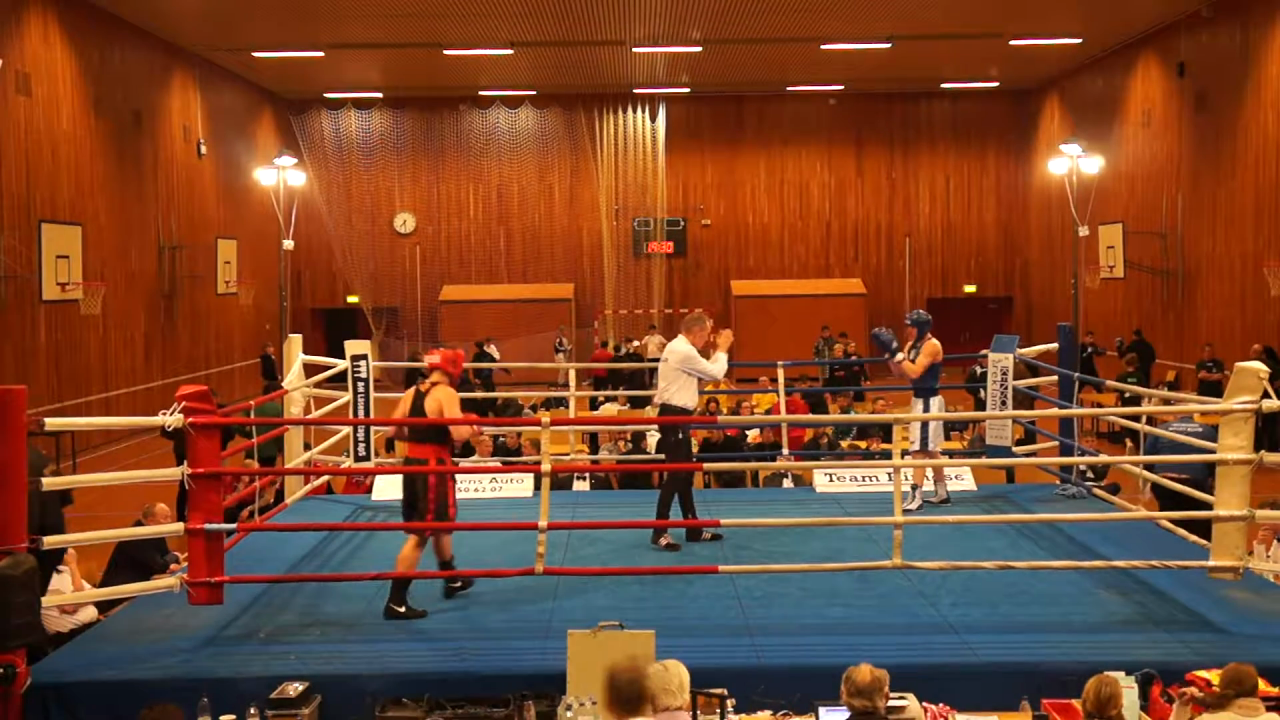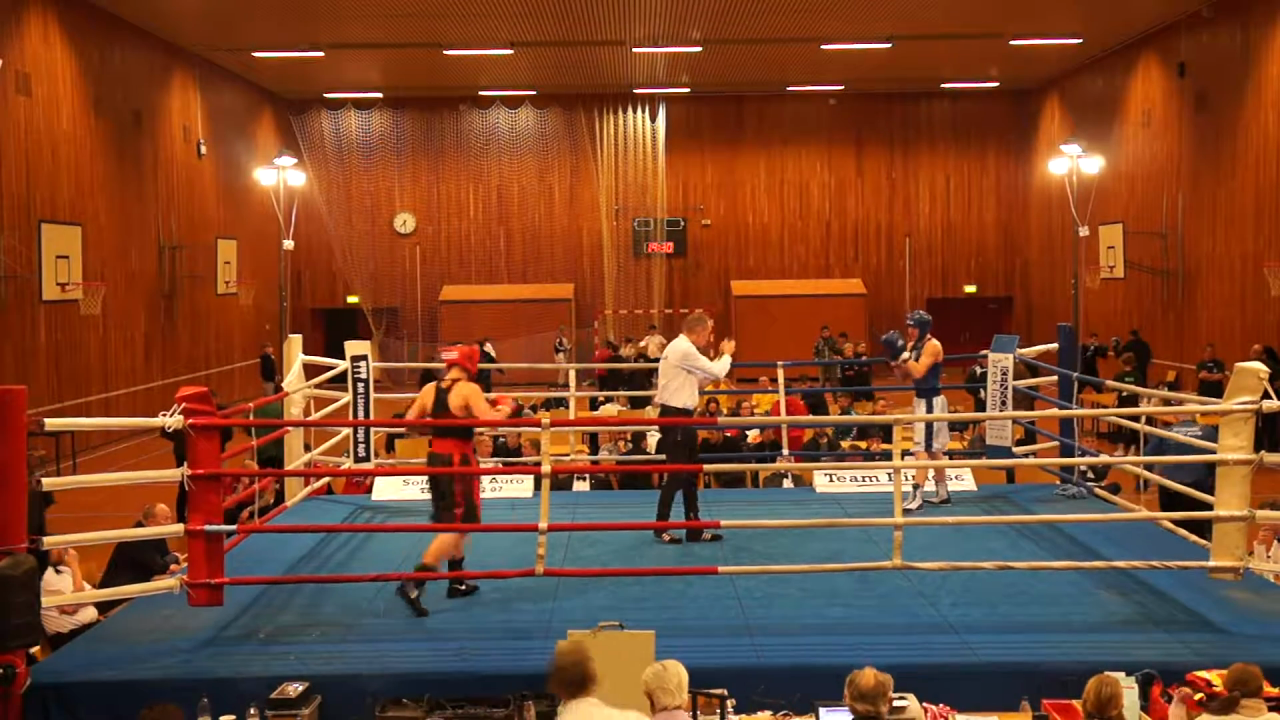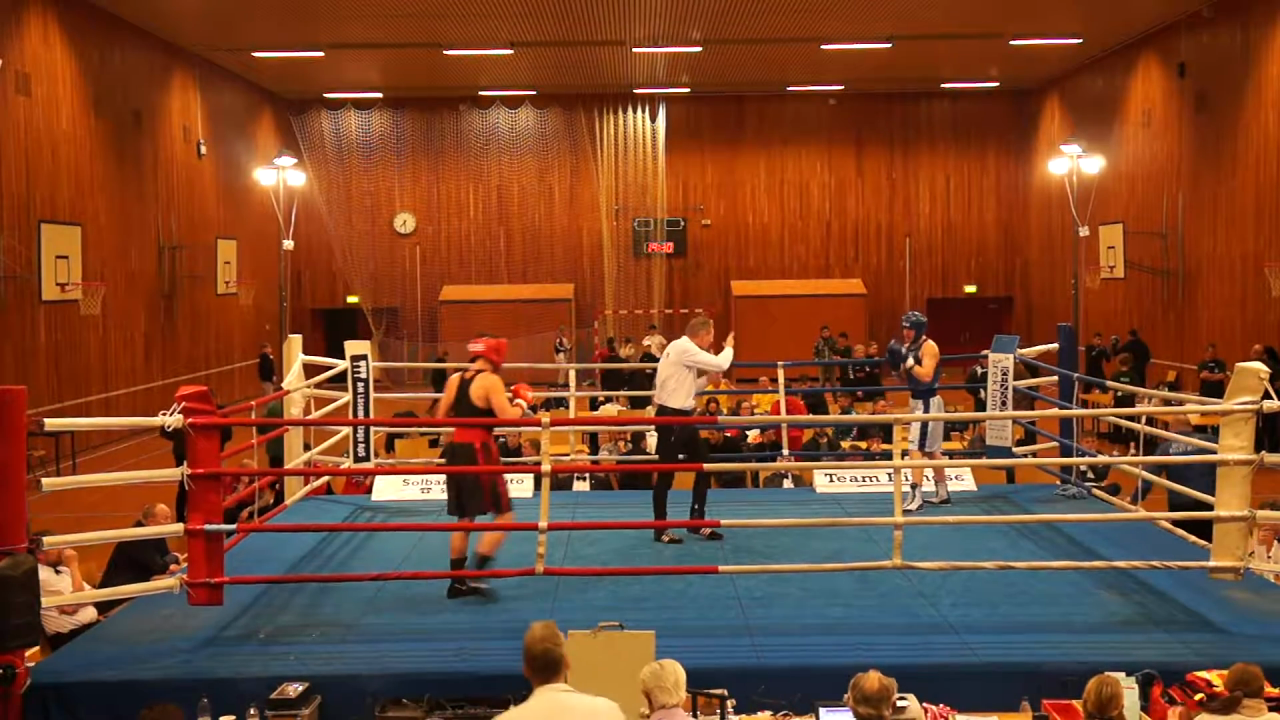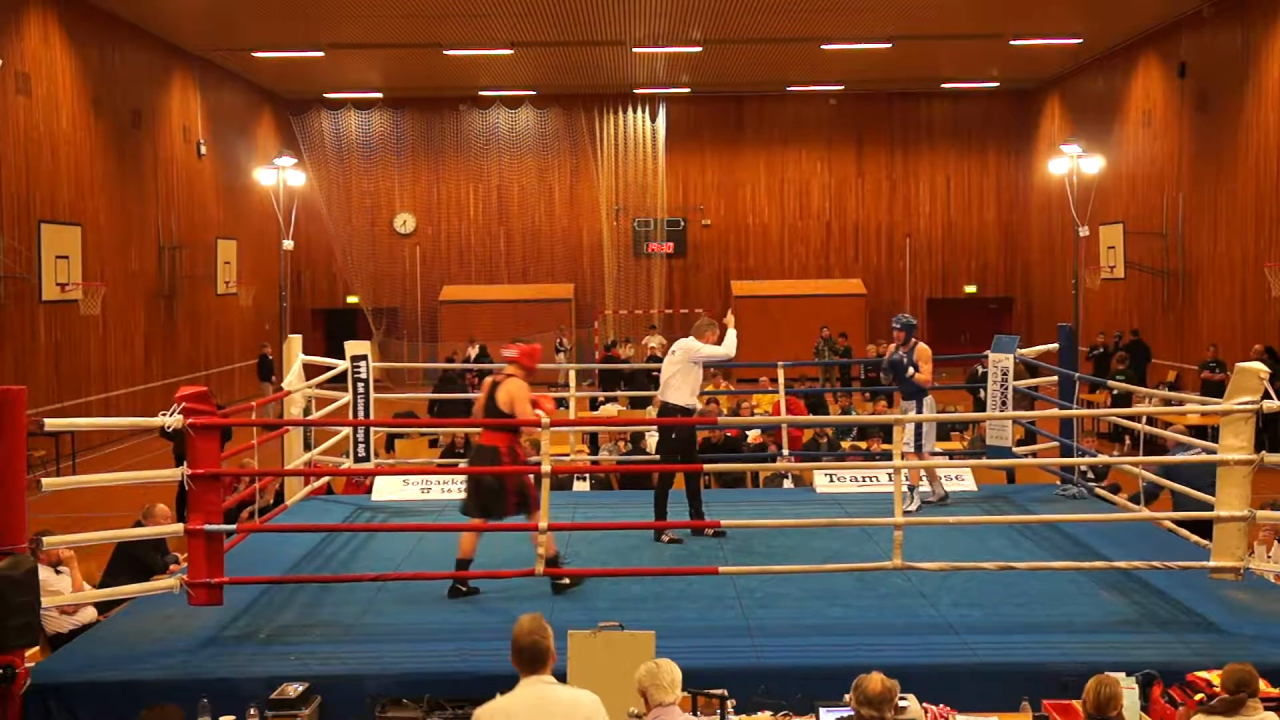
dt=0.2s
person 1, frame 1
left shoulder: (412, 393)
right shoulder: (446, 394)
right elbow: (459, 434)
right wrist: (472, 426)
left hip: (413, 463)
right hip: (434, 466)
left knee: (440, 524)
right knee: (420, 536)
left ankle: (452, 580)
right ankle: (396, 602)
person 1, frame 2
left shoulder: (429, 389)
right shoulder: (469, 389)
left elbow: (409, 423)
right elbow: (490, 421)
right wrist: (504, 408)
left hip: (436, 458)
right hip: (458, 460)
left knee: (458, 521)
right knee: (455, 528)
left ankle: (457, 582)
right ankle: (412, 584)
person 1, frame 3
left shoulder: (455, 380)
right shoulder: (491, 381)
left elbow: (441, 417)
right elbow: (508, 417)
right wrist: (522, 401)
left hip: (455, 448)
right hip: (479, 449)
left knee: (464, 518)
right knee: (503, 515)
left ankle: (458, 581)
right ankle: (477, 574)
person 1, frame 4
left shoulder: (488, 382)
right shoulder: (518, 386)
right elbow: (528, 425)
right wrist: (544, 410)
left hip: (482, 450)
right hip: (505, 453)
left knee: (478, 519)
right knee: (537, 514)
left ankle: (460, 582)
right ankle: (557, 577)
person 2, frame 1
left shoulder: (678, 348)
right shoulder: (685, 351)
left elbow: (704, 371)
right elbow: (715, 374)
left wrist: (718, 350)
right wrist: (722, 351)
left hip: (676, 415)
right hip: (674, 416)
left knee: (685, 474)
right knee: (676, 474)
left ankle: (693, 529)
right ankle: (660, 530)
person 2, frame 2
left shoulder: (680, 348)
right shoulder: (684, 349)
left elbow: (699, 377)
right elbow: (717, 373)
left wrist: (721, 356)
right wrist: (727, 355)
left hip: (681, 416)
right hip: (675, 417)
left knee: (691, 474)
right knee: (677, 474)
left ankle: (694, 529)
right ankle: (661, 526)
person 2, frame 3
left shoulder: (683, 350)
right shoulder: (683, 348)
right elbow: (720, 364)
left wrist: (707, 378)
right wrist: (729, 347)
left hip: (681, 416)
right hip: (670, 417)
left knee: (702, 464)
right knee: (666, 474)
left ankle: (697, 520)
right ankle: (660, 529)
person 2, frame 4
left shoulder: (688, 350)
right shoulder: (688, 347)
right elbow: (728, 352)
left wrist: (700, 409)
right wrist: (731, 328)
left hip: (683, 415)
right hip: (672, 415)
left knee: (693, 470)
right knee: (668, 472)
left ankle: (698, 522)
right ankle: (660, 529)
person 3, frame 1
left shoulder: (932, 346)
right shoulder: (911, 344)
left elbow: (914, 373)
right elbow: (898, 372)
left wrist: (896, 352)
right wrist: (888, 351)
left hip: (929, 401)
right hip: (919, 399)
left knee: (920, 448)
right knee: (930, 448)
left ankle: (916, 497)
right ankle: (942, 493)
person 3, frame 2
left shoulder: (933, 346)
right shoulder: (912, 345)
left elbow: (918, 372)
right elbow: (903, 376)
left wrist: (902, 352)
right wrist: (893, 355)
left hip: (931, 401)
right hip: (920, 399)
left knee: (922, 449)
right knee: (933, 448)
left ankle: (916, 496)
right ankle: (942, 493)
person 3, frame 3
left shoulder: (929, 347)
right shoulder: (907, 347)
left elbow: (926, 376)
right elbow: (906, 379)
left wrist: (906, 360)
right wrist: (895, 365)
left hip: (927, 402)
right hip: (916, 400)
left knee: (916, 448)
right knee: (931, 449)
left ankle: (916, 497)
right ankle: (942, 494)
person 3, frame 4
left shoulder: (922, 350)
right shoulder: (892, 349)
left elbow: (927, 382)
right elbow: (889, 380)
left wrist: (907, 369)
right wrist: (887, 371)
left hip: (920, 403)
right hip: (905, 401)
left knee: (910, 450)
right knee: (920, 450)
left ankle: (913, 497)
right ankle: (938, 491)
